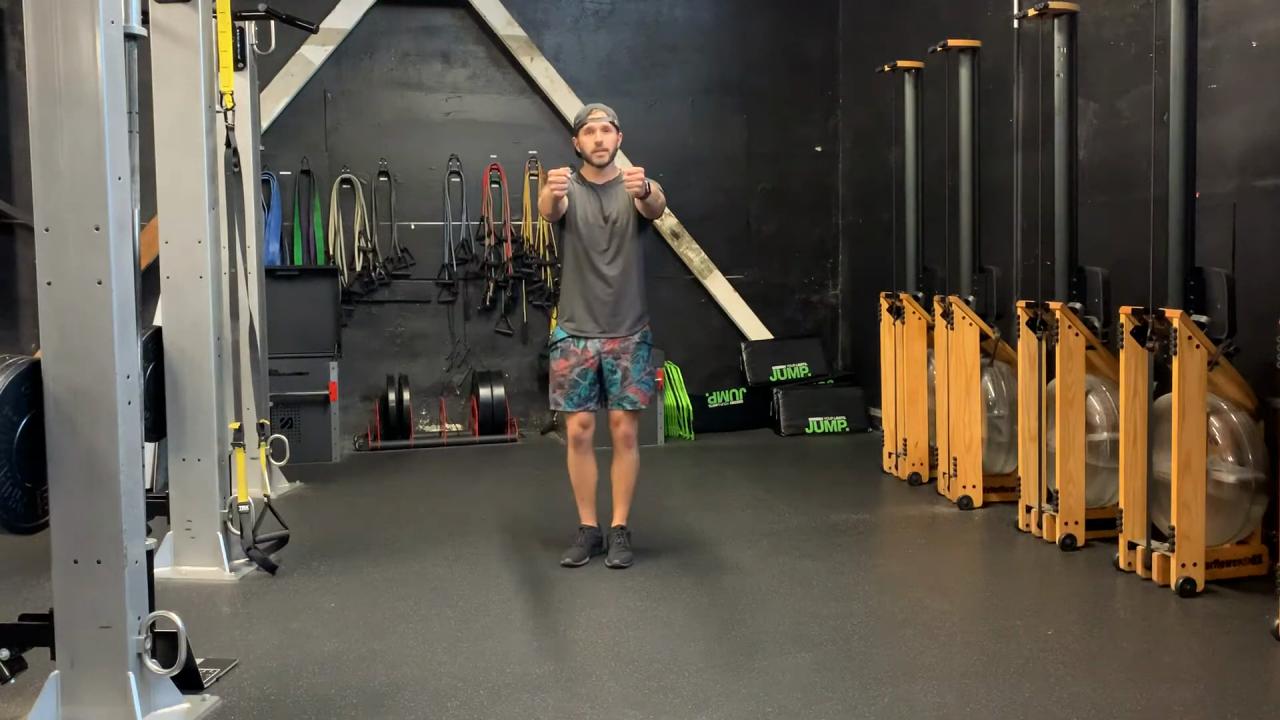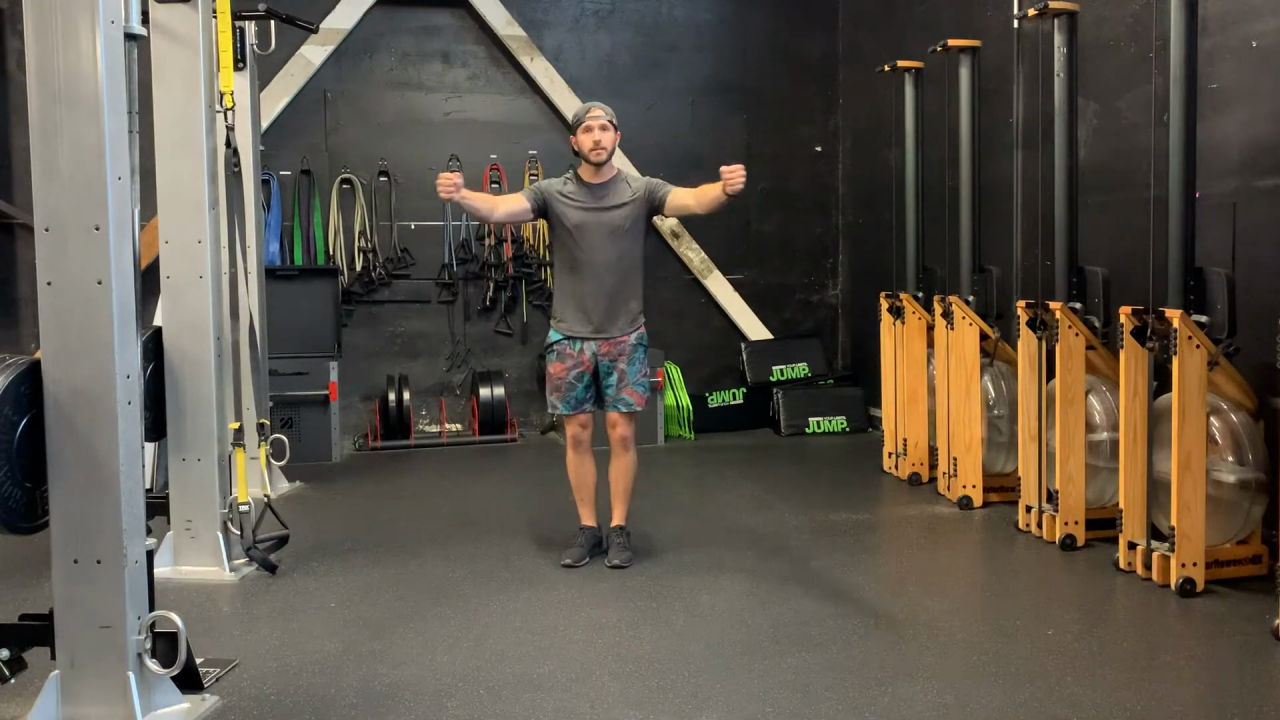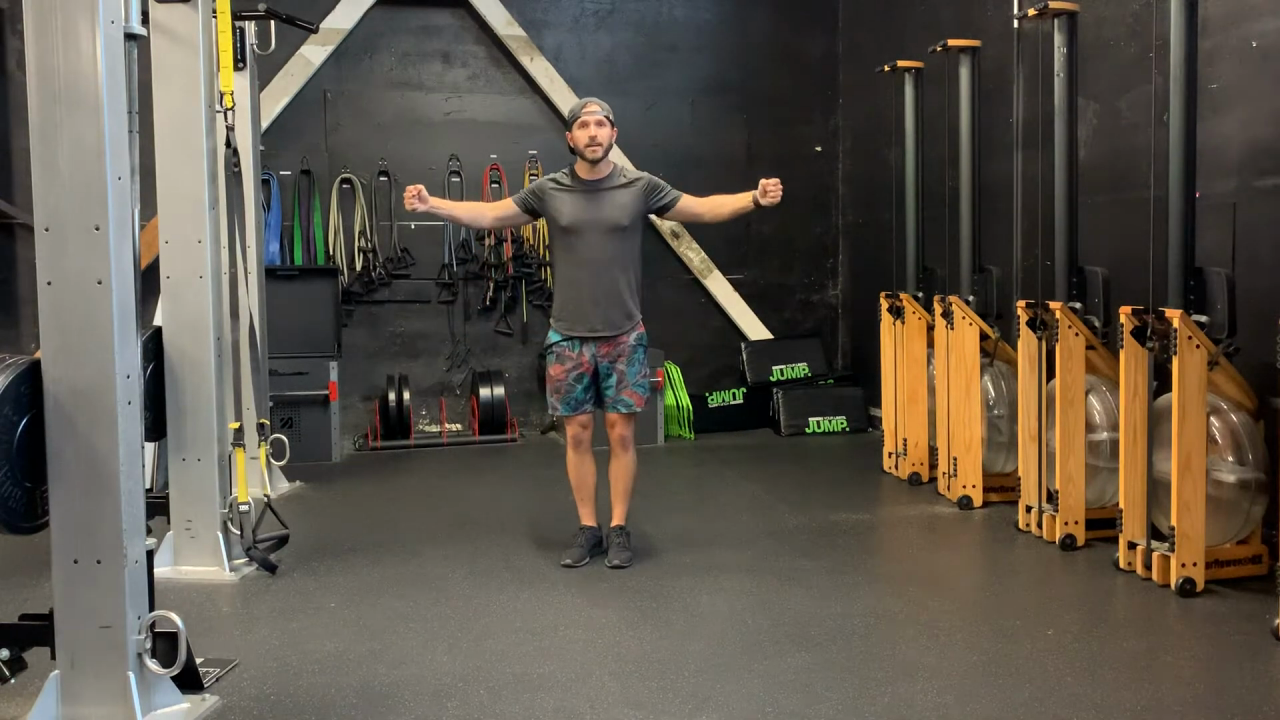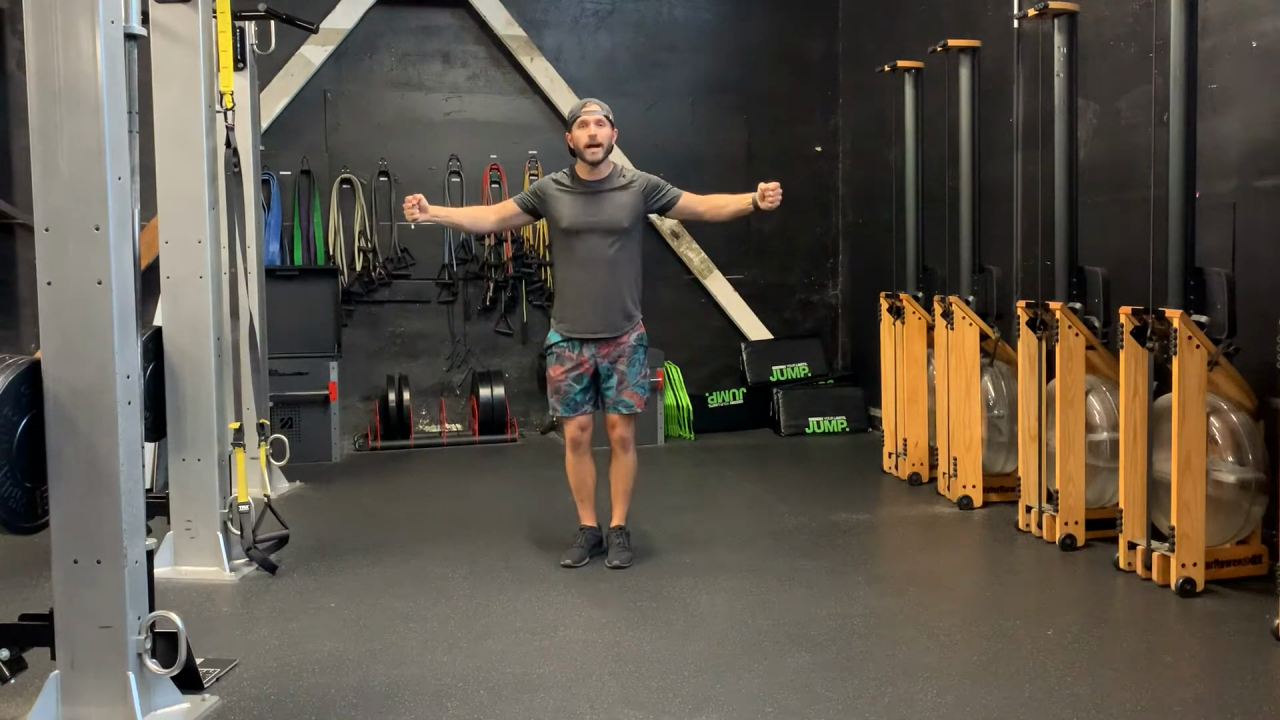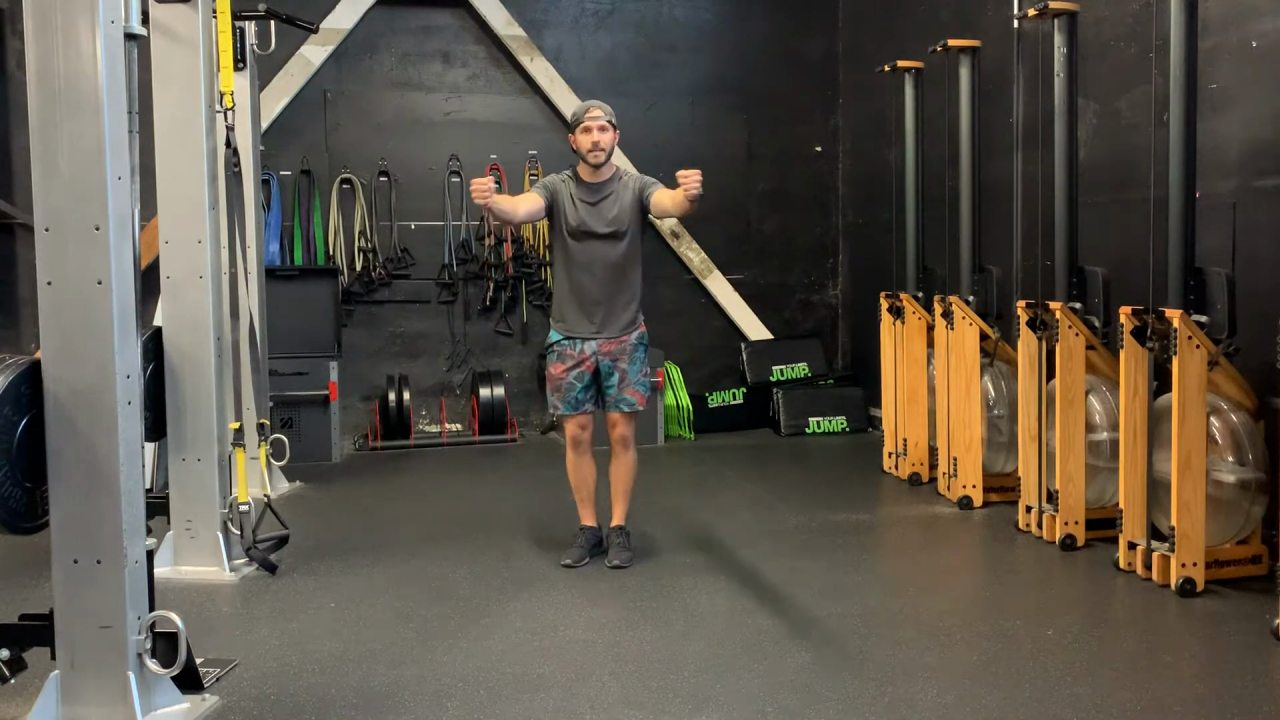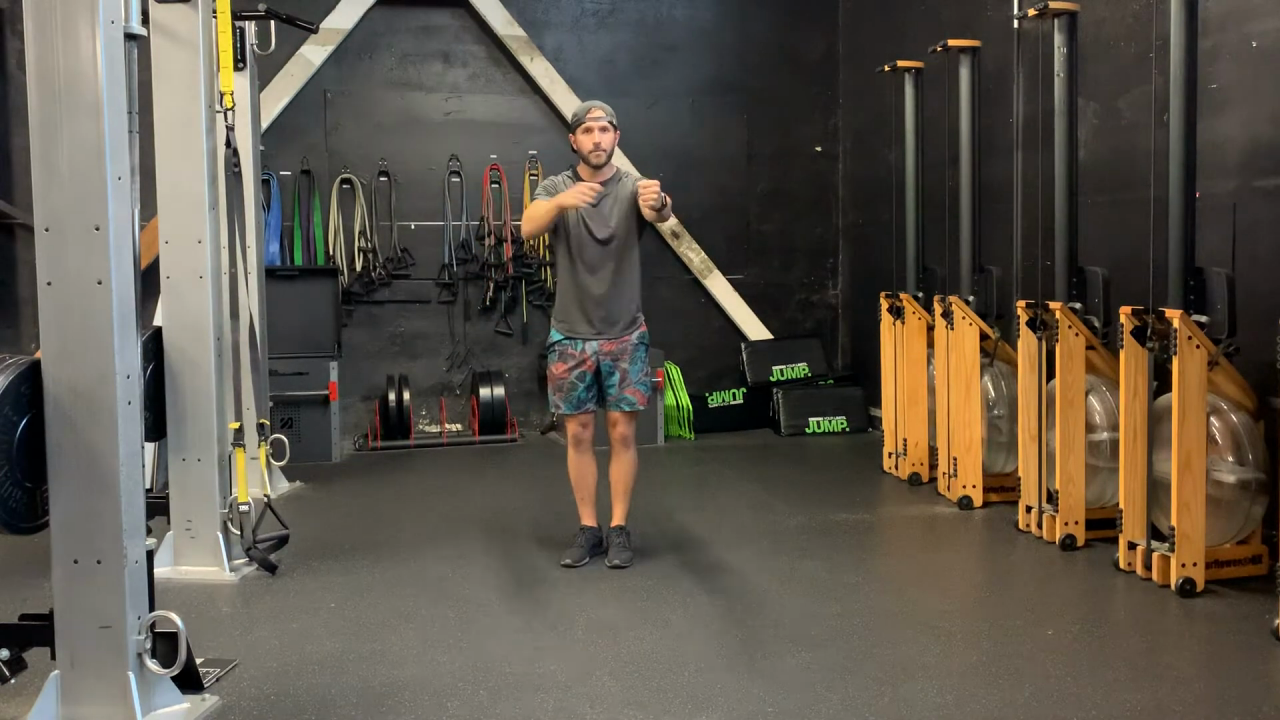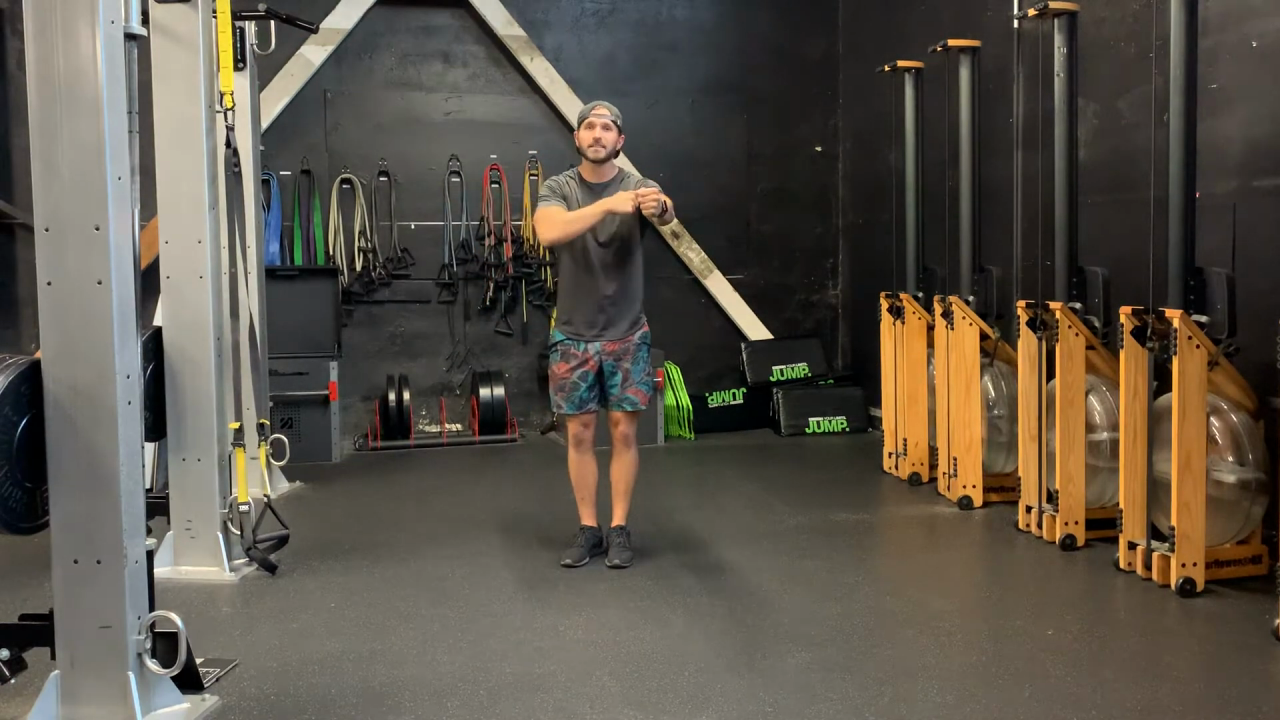
dt=0.4s
person 1, frame 1
left shoulder: (635, 189)
right shoulder: (567, 189)
left elbow: (656, 206)
right elbow: (550, 209)
left wrist: (646, 188)
right wrist: (551, 191)
left hip: (628, 334)
right hip: (574, 334)
left knee: (624, 433)
right knee: (579, 433)
left ankle: (619, 529)
right ankle: (588, 528)
person 1, frame 2
left shoulder: (641, 190)
right shoulder: (553, 192)
left elbow: (695, 201)
right elbow: (498, 209)
left wrist: (727, 188)
right wrist: (456, 195)
left hip: (625, 335)
right hip: (569, 336)
left knee: (622, 433)
right knee: (577, 434)
left ankle: (619, 529)
right ankle: (588, 529)
person 1, frame 3
left shoulder: (641, 186)
right shoulder: (548, 189)
left elbow: (700, 209)
right elbow: (492, 215)
left wrist: (754, 198)
right wrist: (432, 205)
left hip: (623, 336)
right hip: (568, 336)
left knee: (621, 433)
right knee: (577, 435)
left ankle: (618, 530)
right ankle: (587, 528)
person 1, frame 4
left shoulder: (640, 186)
right shoulder: (550, 190)
left elbow: (704, 207)
right elbow: (491, 218)
left wrist: (752, 200)
right wrist: (433, 213)
left hip: (624, 337)
right hip: (568, 338)
left knee: (622, 434)
right knee: (576, 436)
left ankle: (618, 529)
right ankle: (588, 529)
person 1, frame 5
left shoulder: (637, 186)
right shoulder: (555, 188)
left elbow: (670, 206)
right elbow: (518, 210)
left wrist: (688, 195)
right wrist: (491, 201)
left hip: (624, 336)
right hip: (569, 336)
left knee: (622, 433)
right knee: (577, 435)
left ankle: (618, 528)
right ankle: (588, 529)
person 1, frame 6
left shoulder: (635, 185)
right shoulder: (555, 187)
left elbow: (661, 212)
right elbow: (530, 226)
left wrist: (658, 204)
right wrist: (567, 199)
left hip: (624, 335)
right hip: (571, 335)
left knee: (622, 433)
right knee: (578, 434)
left ankle: (619, 529)
right ankle: (588, 528)
person 1, frame 7
left shoulder: (638, 186)
right shoulder: (556, 189)
left elbow: (664, 213)
right elbow: (548, 233)
left wrist: (659, 208)
right wrist: (607, 204)
left hip: (626, 335)
right hip: (573, 336)
left knee: (623, 432)
right knee: (580, 434)
left ankle: (619, 529)
right ankle: (588, 529)
